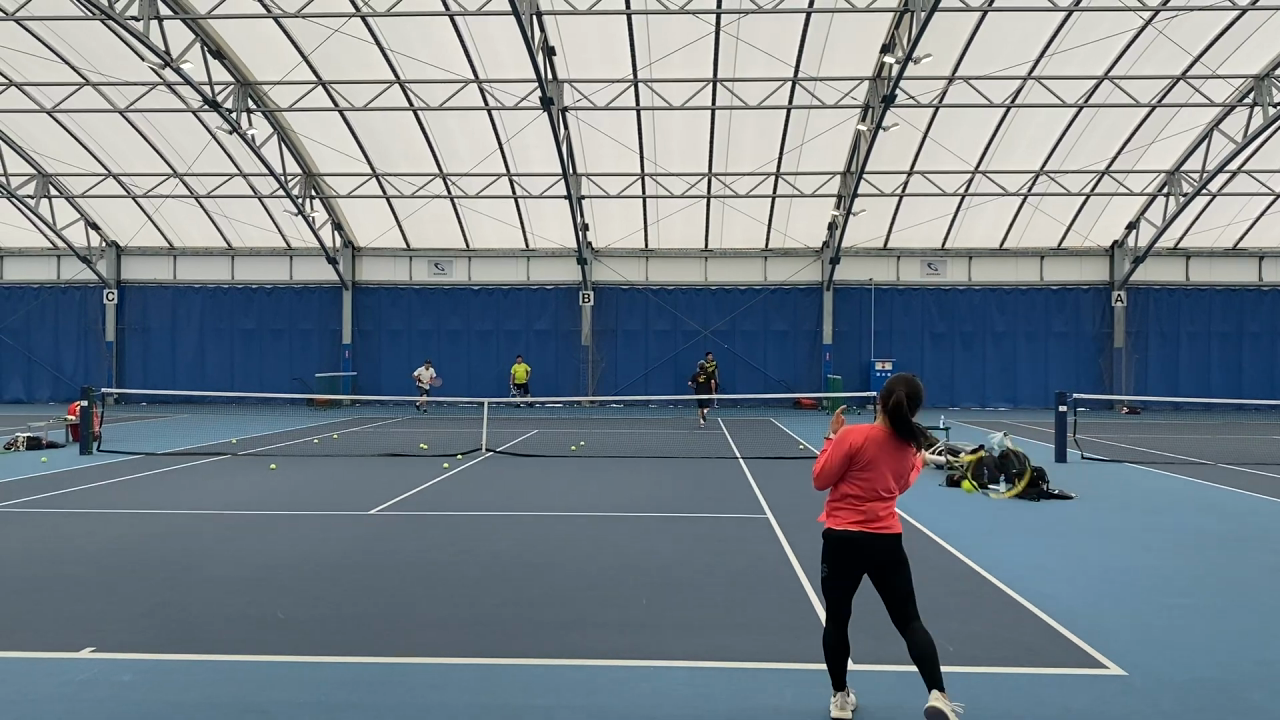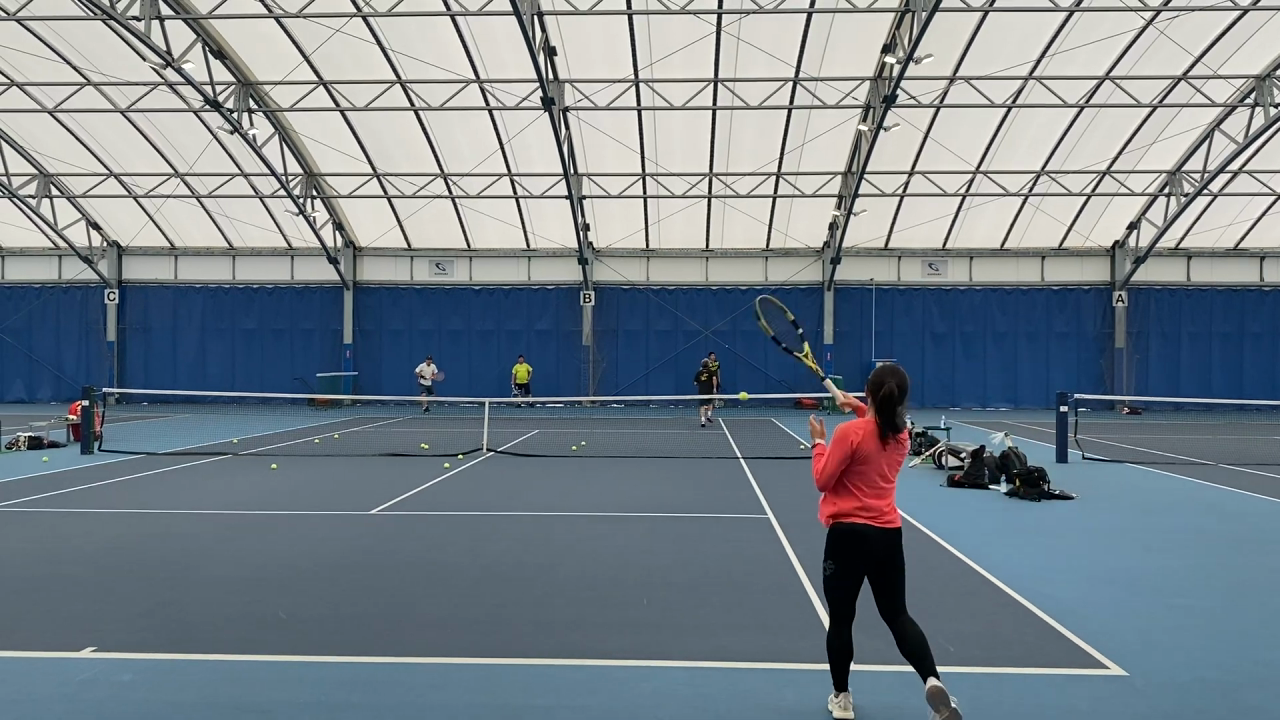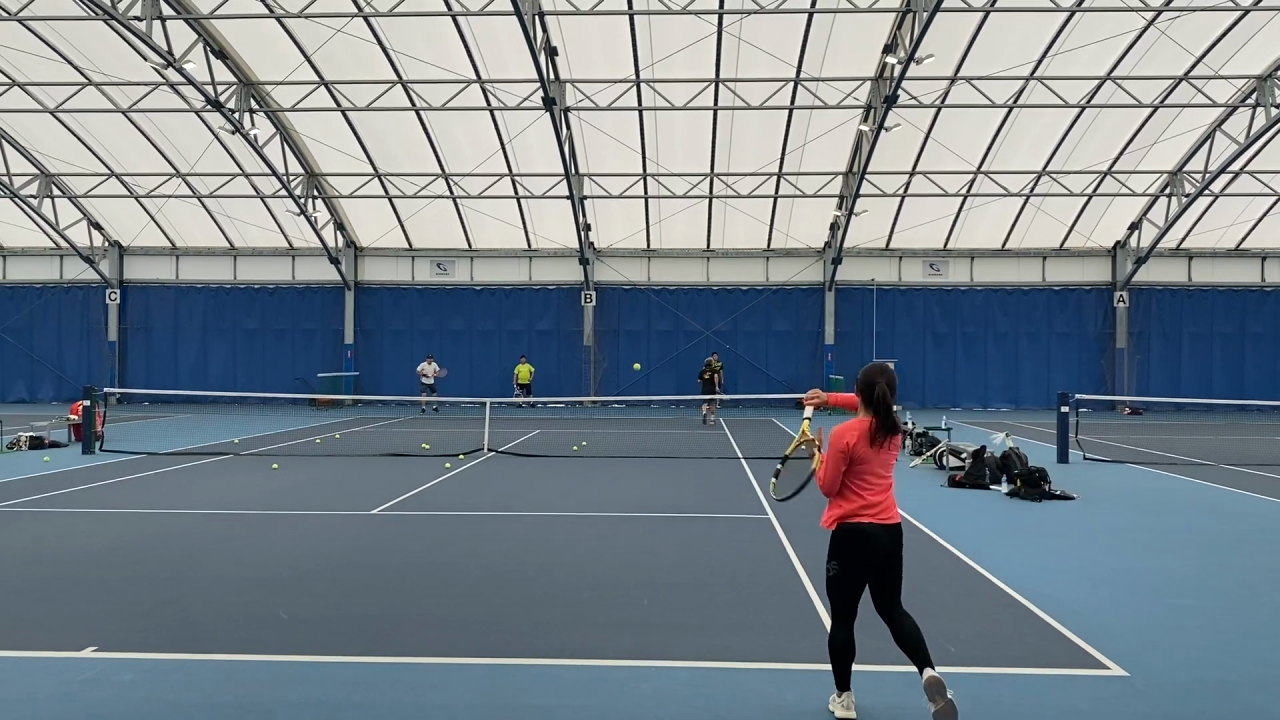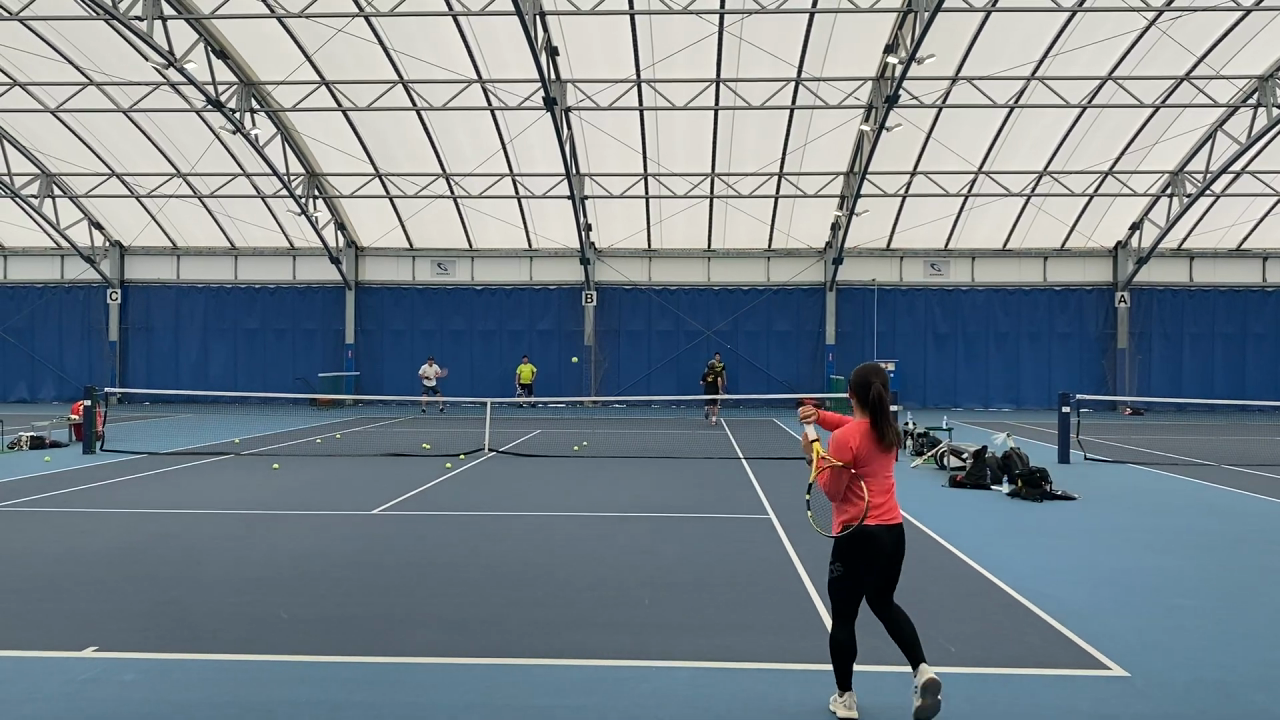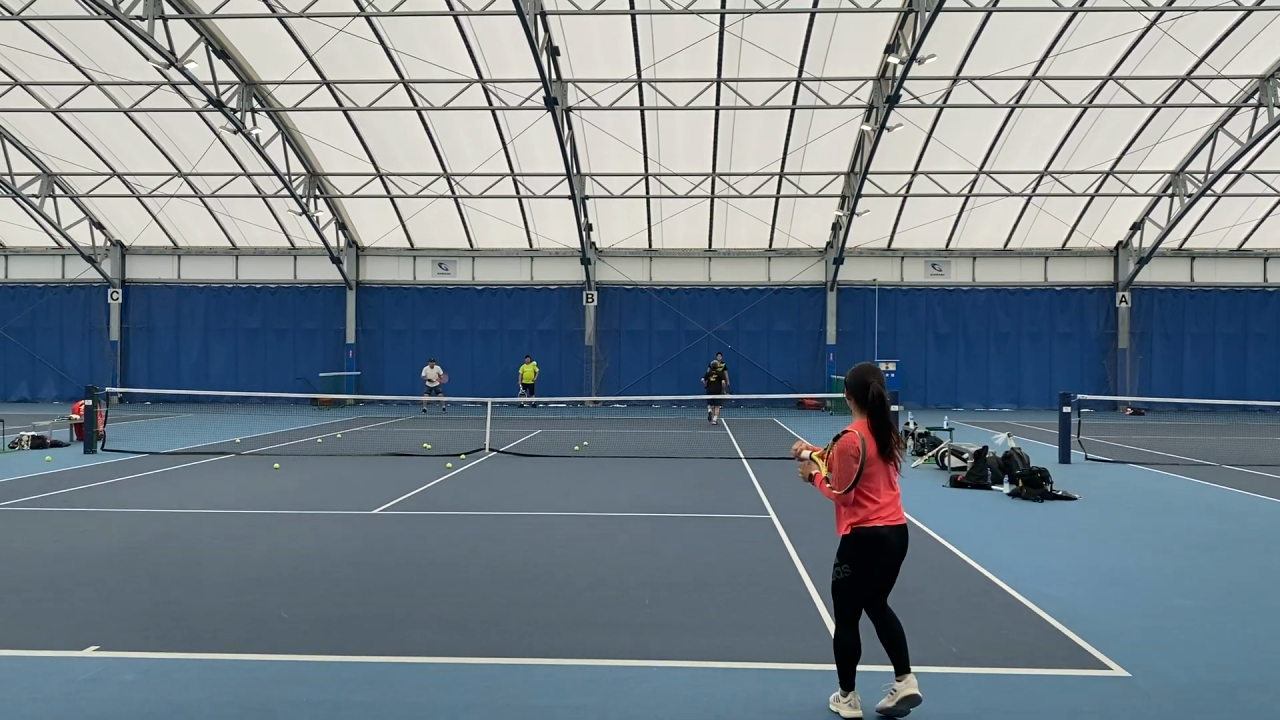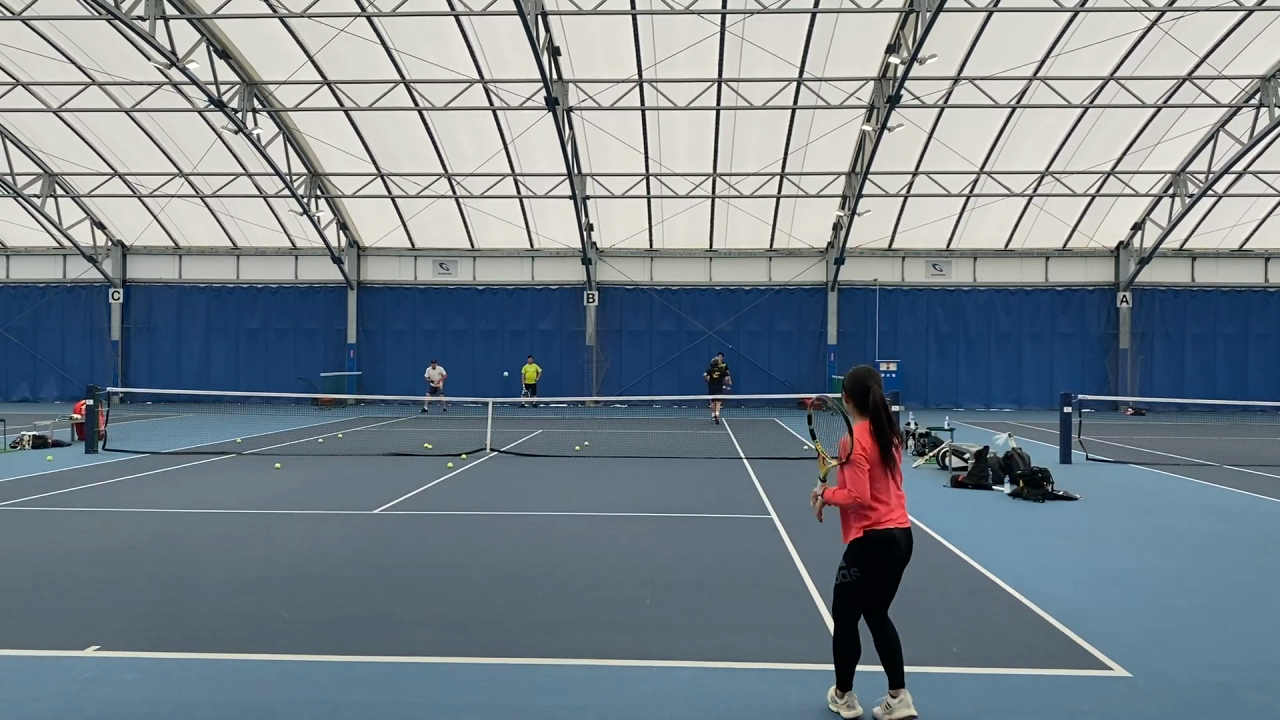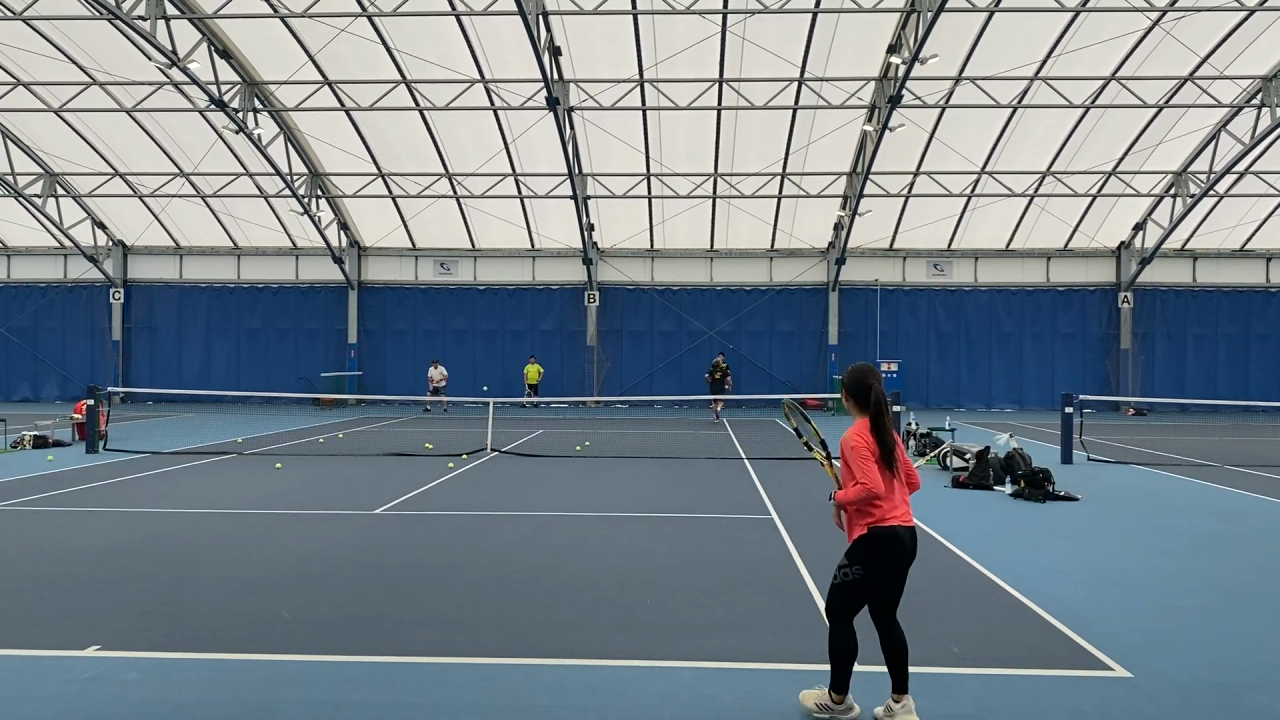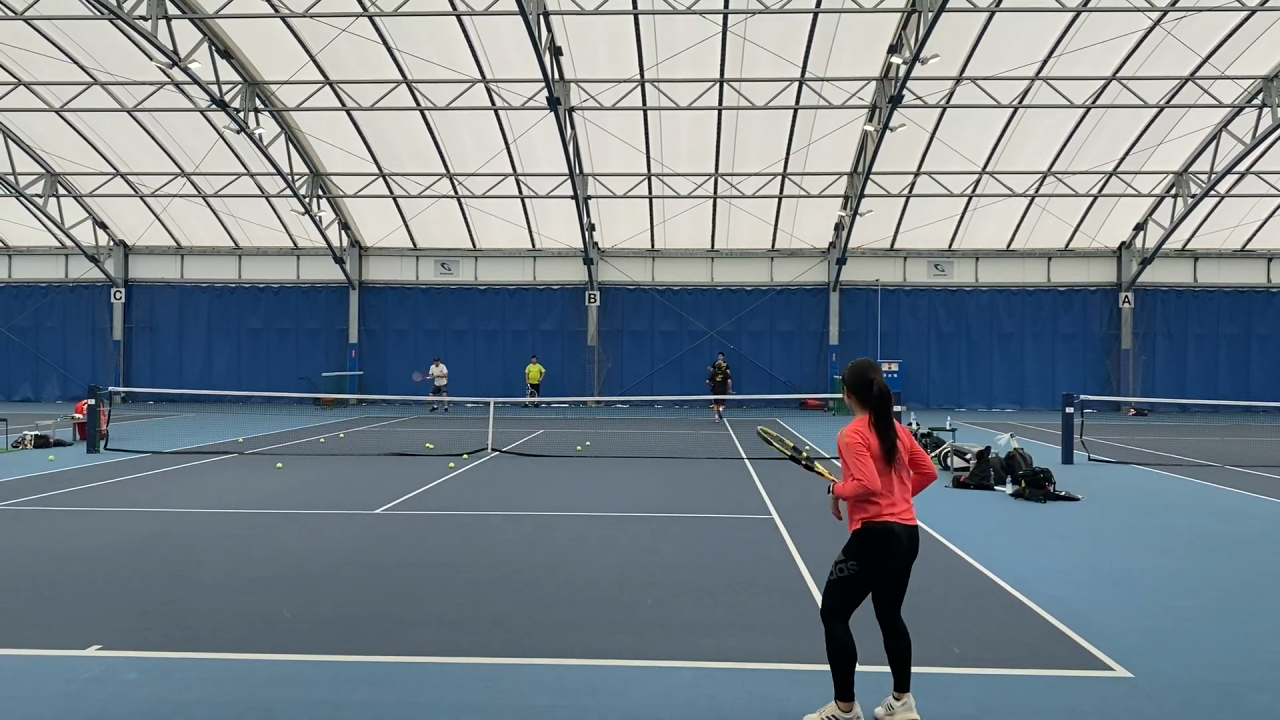
dt=0.1s
person 1, frame 1
left shoulder: (852, 435)
right shoulder: (912, 448)
left elbow: (820, 480)
left wrist: (831, 440)
left hip: (843, 539)
right hip: (887, 542)
left knee: (837, 619)
right knee: (909, 622)
person 1, frame 2
left shoulder: (849, 431)
right shoulder: (899, 434)
left elbow: (822, 481)
left wrist: (819, 441)
right wrist: (857, 406)
left hip: (847, 535)
right hip: (888, 536)
left knee: (840, 618)
right knee: (897, 616)
right ankle: (933, 683)
person 1, frame 3
left shoulder: (843, 433)
right shoulder: (892, 430)
left elbow: (826, 486)
right elbow: (868, 413)
left wrist: (817, 450)
right wrist: (829, 398)
left hip: (853, 536)
right hip: (890, 532)
left knee: (841, 618)
right knee: (892, 609)
right ankle: (930, 675)
person 1, frame 4
left shoulder: (845, 437)
right shoulder: (888, 430)
left elbow: (832, 489)
right wrist: (820, 415)
left hip: (857, 537)
right hip: (893, 532)
left knee: (843, 617)
right knee: (885, 604)
right ankle: (923, 672)
person 1, frame 5
left shoulder: (850, 438)
right shoulder: (888, 432)
left elbow: (839, 492)
left wrist: (812, 474)
right wrist: (815, 456)
left hip: (864, 539)
right hip: (895, 533)
left knee: (847, 617)
right knee: (878, 607)
right ankle: (905, 681)
person 1, frame 6
left shoulder: (854, 442)
right shoulder: (888, 435)
left elbow: (858, 497)
left wrist: (826, 494)
right wrist: (833, 488)
left hip: (872, 541)
right hip: (900, 536)
left knee: (844, 617)
right knee: (876, 614)
person 1, frame 7
left shoulder: (854, 438)
right shoulder: (890, 434)
left elbow: (870, 489)
right elbow: (912, 482)
left wrist: (838, 496)
left hip: (877, 540)
right hip: (904, 536)
left knee: (839, 614)
right knee: (885, 616)
person 1, frame 8
left shoulder: (852, 435)
right shoulder: (897, 429)
left elbow: (869, 486)
right elbow: (929, 473)
left wrist: (837, 490)
left hip: (874, 536)
right hip: (907, 533)
left knee: (833, 613)
right knee: (889, 614)
